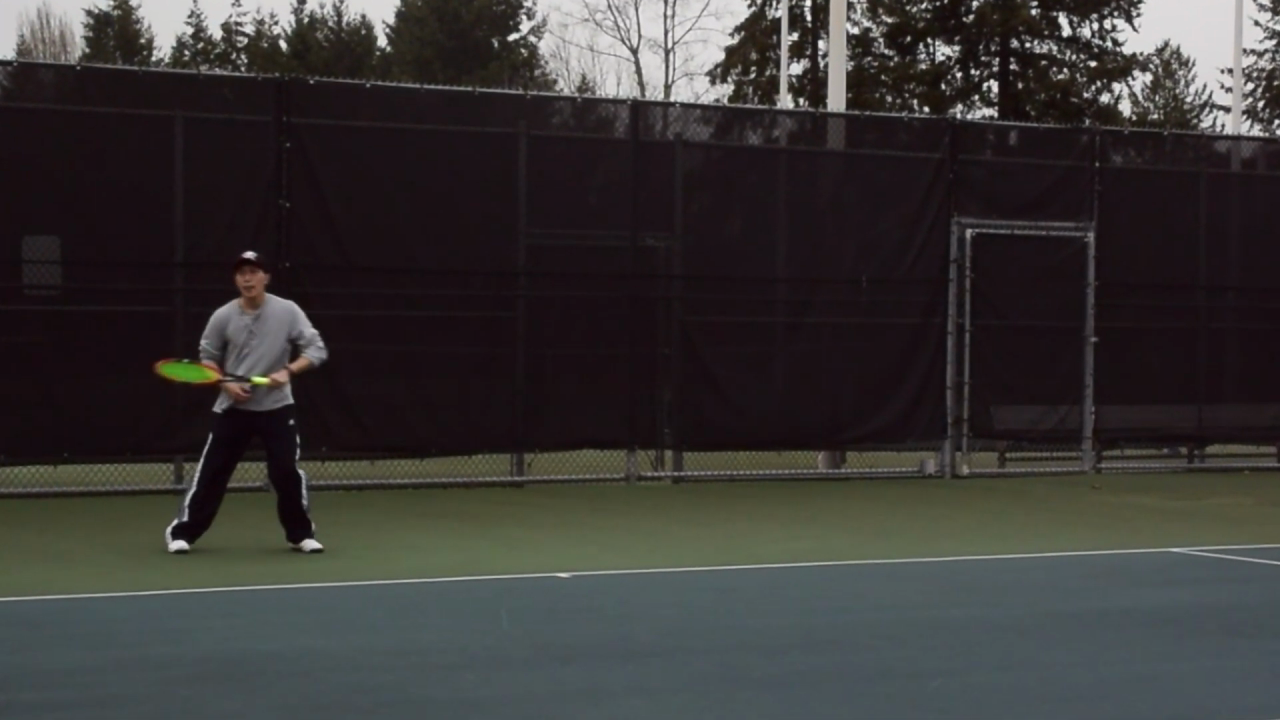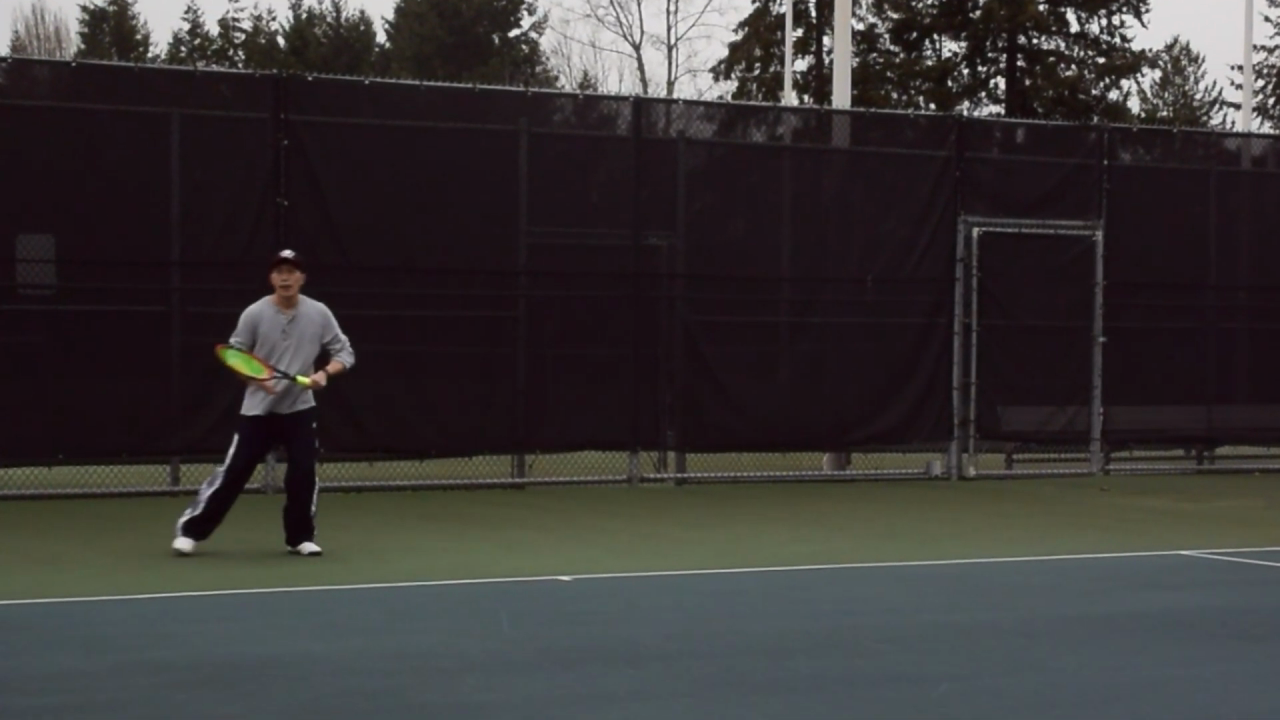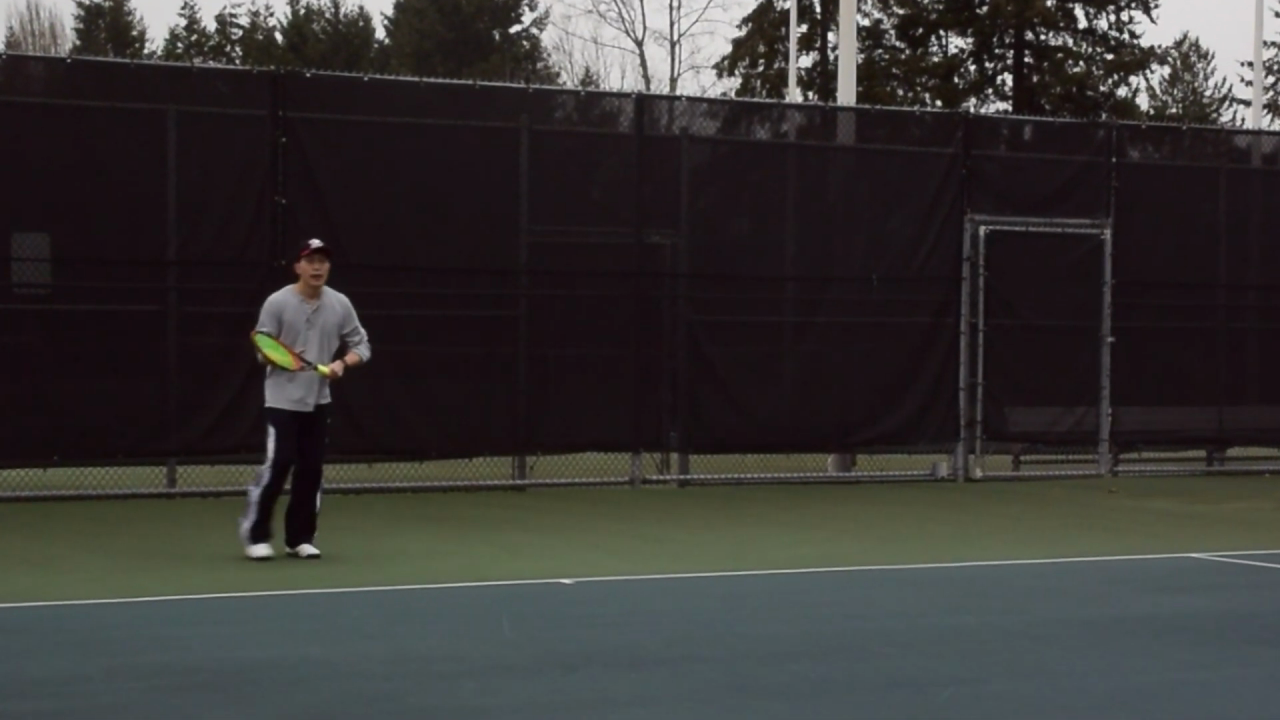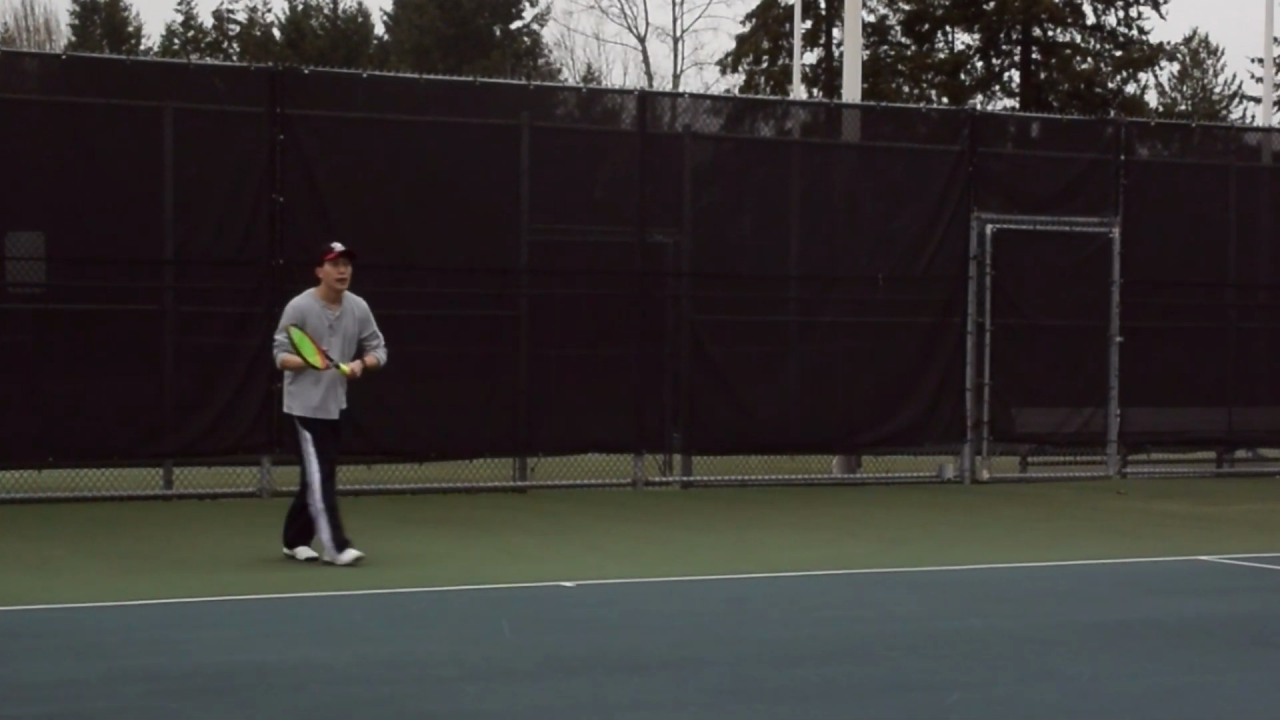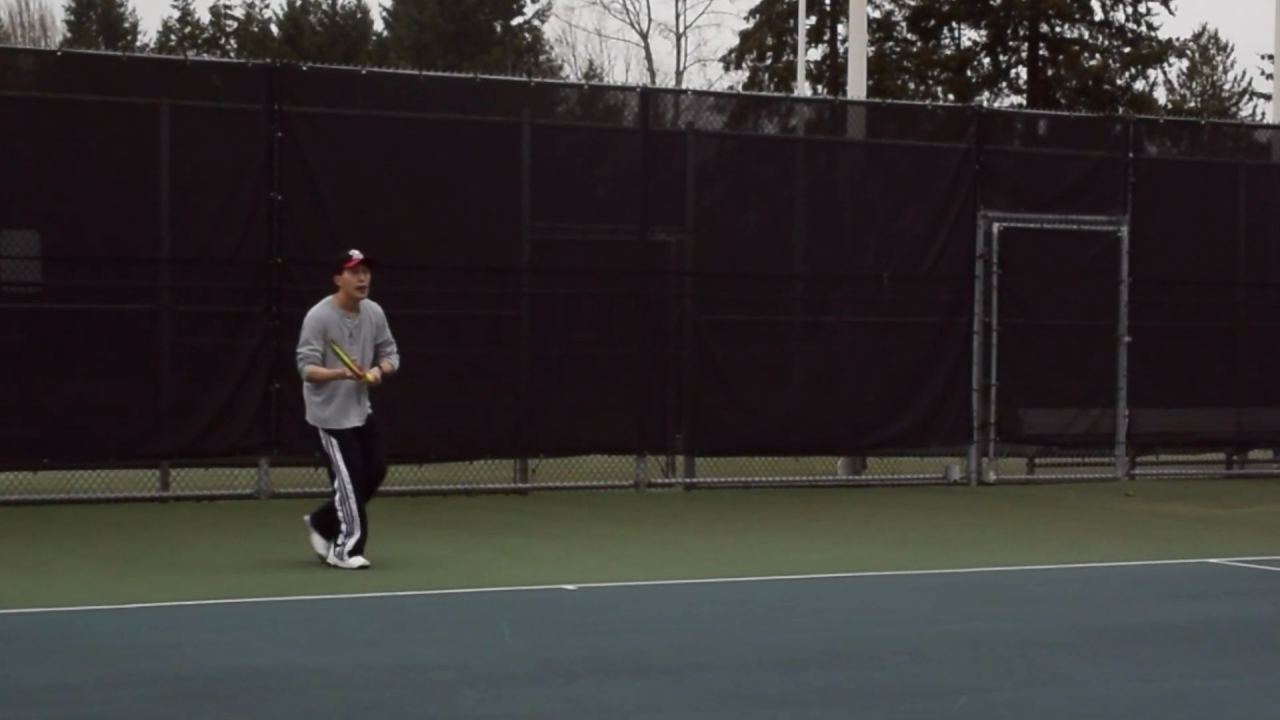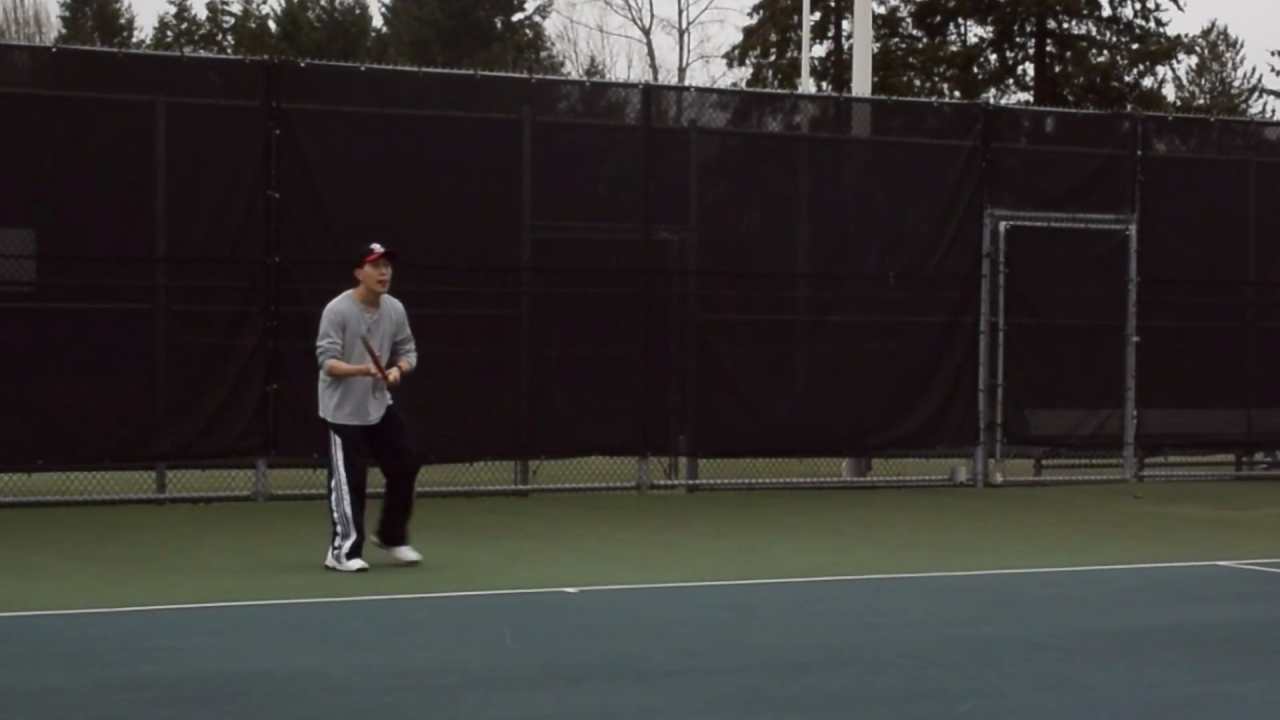
dt=0.3s
person 1, frame 1
left shoulder: (287, 310)
right shoulder: (222, 316)
left elbow: (317, 349)
right elbow: (208, 356)
left wrist: (289, 371)
right wrist: (226, 383)
left hip: (277, 405)
right hip: (234, 407)
left knee: (287, 470)
right knee: (212, 470)
left ankle: (301, 533)
right ankle: (183, 531)
person 1, frame 2
left shoulder: (319, 313)
right shoulder: (254, 314)
left elbow: (345, 353)
left wrist: (325, 373)
right wrist: (255, 378)
left hip: (300, 407)
right hip: (258, 408)
left knee: (303, 472)
right knee: (235, 470)
left ankle: (300, 536)
right ankle: (191, 529)
person 1, frame 3
left shoulder: (340, 304)
right shoulder: (277, 302)
left elbow: (361, 345)
right elbow: (263, 350)
left wrist: (342, 363)
left hip: (318, 399)
right hip: (283, 399)
left knee: (310, 470)
right knee: (277, 464)
left ankle: (299, 538)
right ankle: (255, 534)
person 1, frame 4
left shoulder: (359, 307)
right shoulder: (299, 307)
left elbow: (378, 350)
right elbow: (280, 356)
left wrist: (360, 363)
right wrist: (308, 361)
left hip: (334, 403)
right hip: (304, 404)
left knee: (318, 475)
right knee: (321, 471)
left ankle: (296, 540)
right ankle: (336, 545)
person 1, frame 5
left shoulder: (375, 313)
right shoulder: (318, 317)
left elbow: (391, 354)
right elbow: (306, 368)
left wrist: (379, 370)
right wrist: (340, 373)
left hip: (361, 408)
right hip: (329, 412)
left knee: (375, 470)
right knee: (350, 477)
left ankle: (321, 523)
right ankle: (346, 548)
person 1, frame 6
left shoulder: (395, 309)
right shoulder: (337, 310)
left elbow: (408, 352)
right elbow: (326, 361)
left wrist: (397, 369)
right wrist: (361, 369)
left hip: (380, 404)
right hip: (343, 409)
left knee: (405, 464)
right knee: (350, 479)
left ankle: (391, 537)
right ankle: (344, 552)
